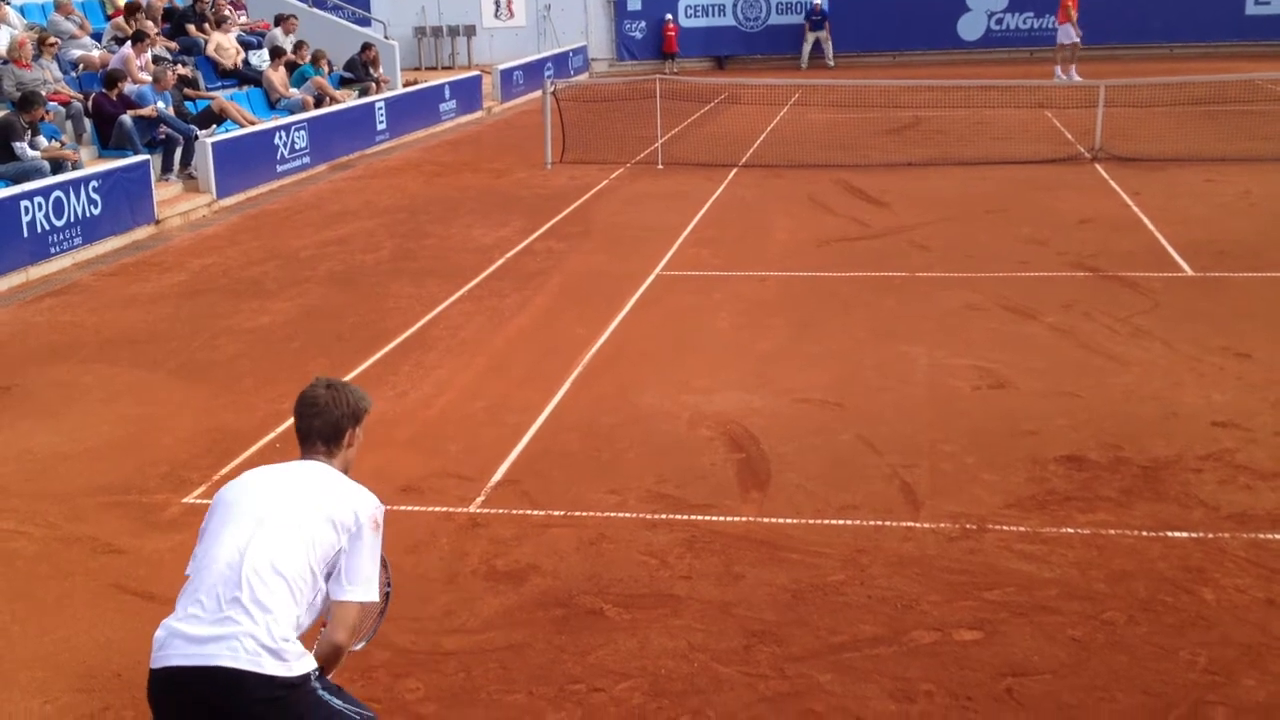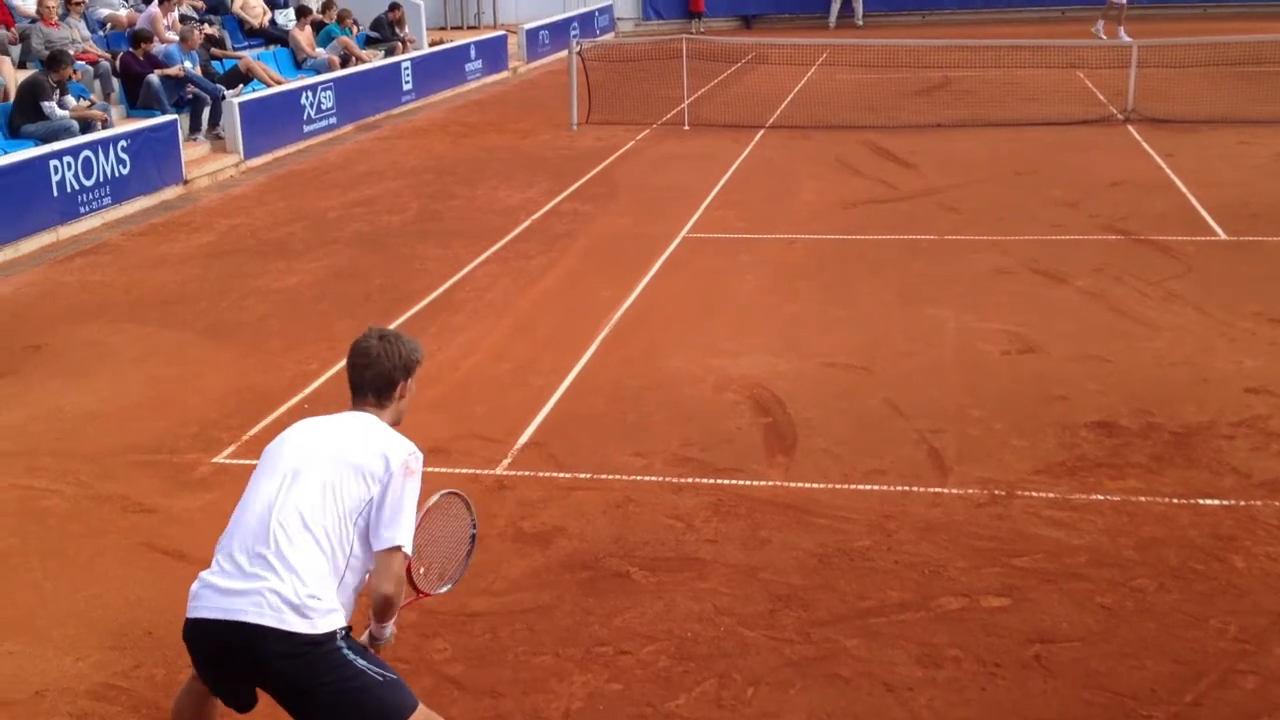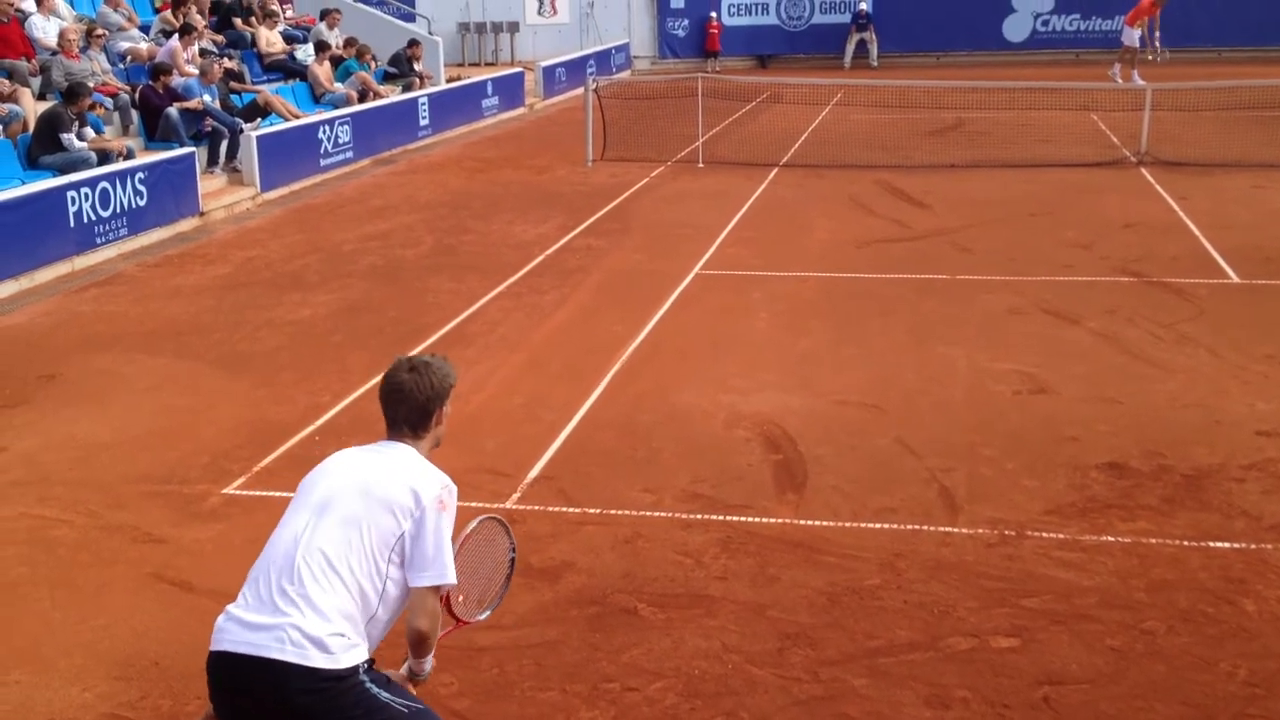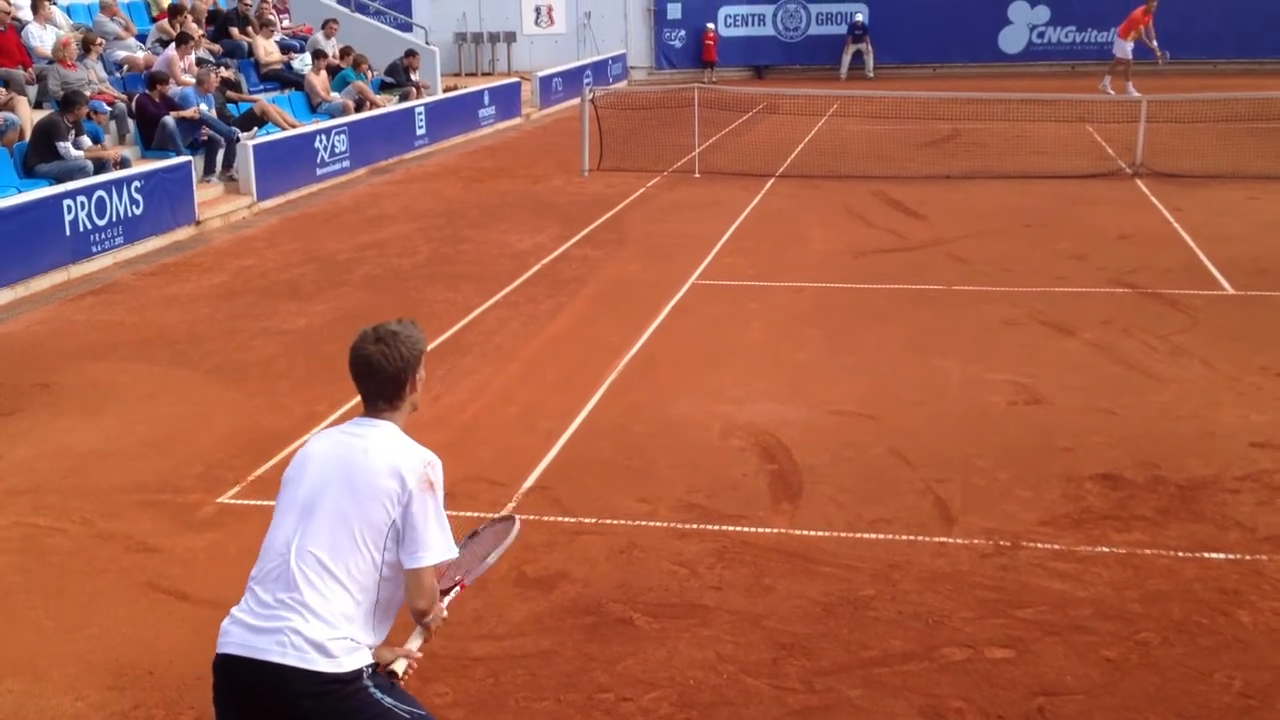
dt=1s
person 1, frame 1
left shoulder: (238, 485)
right shoulder: (359, 503)
right elbow: (338, 636)
right wrist: (307, 681)
left hip: (174, 661)
right hip: (260, 671)
person 1, frame 2
left shoulder: (295, 432)
right shoulder: (396, 451)
right elbow: (387, 585)
right wrist: (381, 630)
left hip: (208, 613)
right hip: (287, 627)
left knee: (207, 679)
person 1, frame 3
left shoulder: (335, 463)
right shoulder: (430, 486)
right elbow: (422, 621)
left wrist: (377, 676)
right wrist: (420, 666)
left hip: (231, 649)
right hip: (310, 664)
person 1, frame 4
left shoulder: (314, 448)
right shoulder: (415, 464)
right elbow: (421, 599)
left wrist: (369, 648)
right wrist: (432, 617)
left hip: (238, 653)
right hip: (316, 668)
